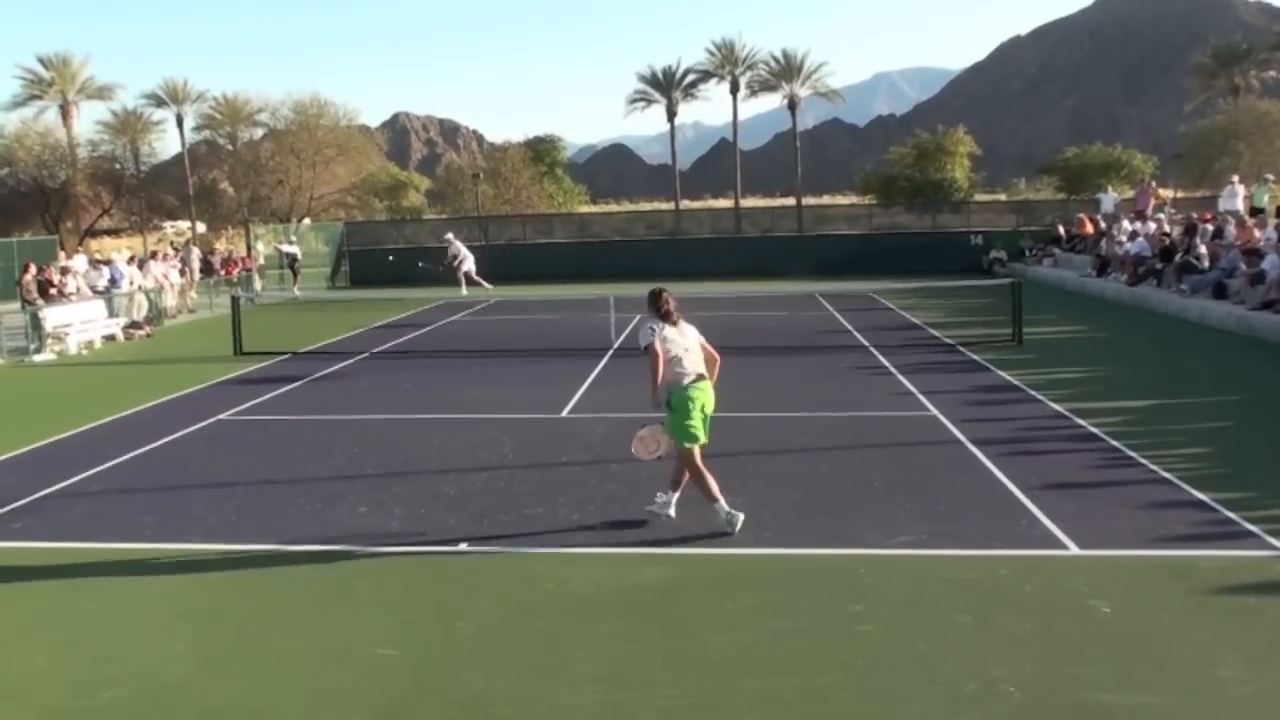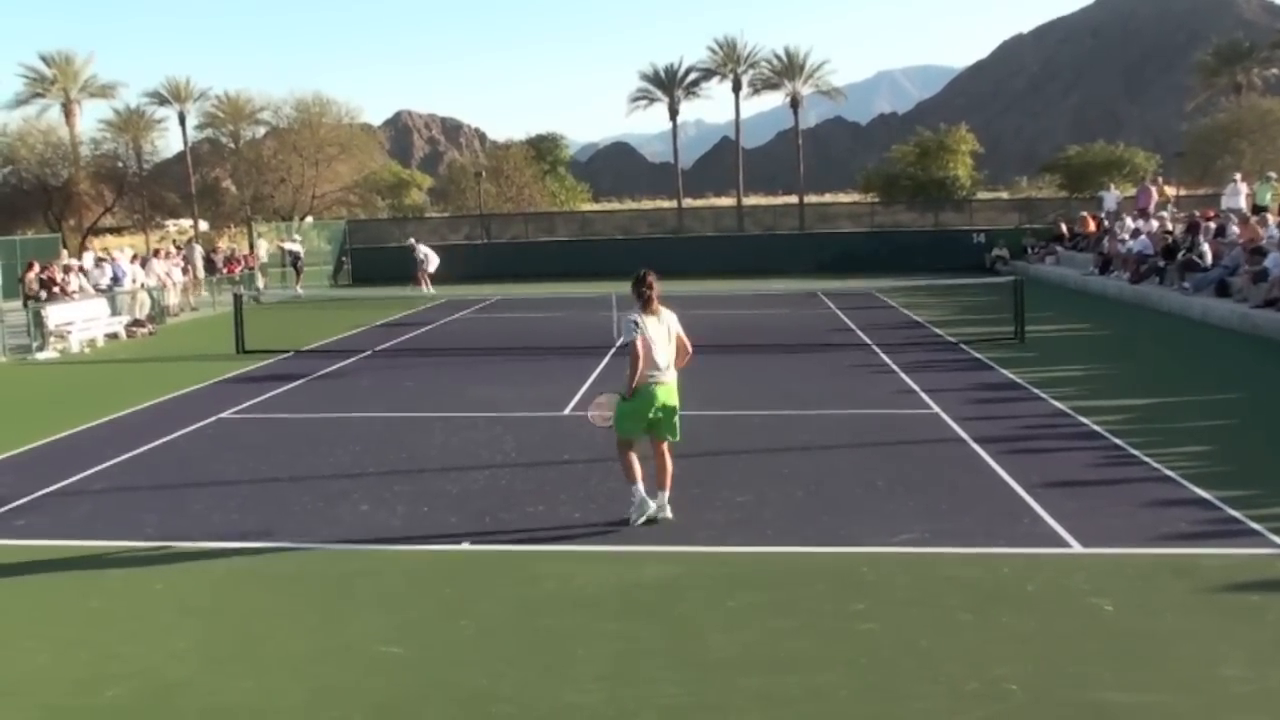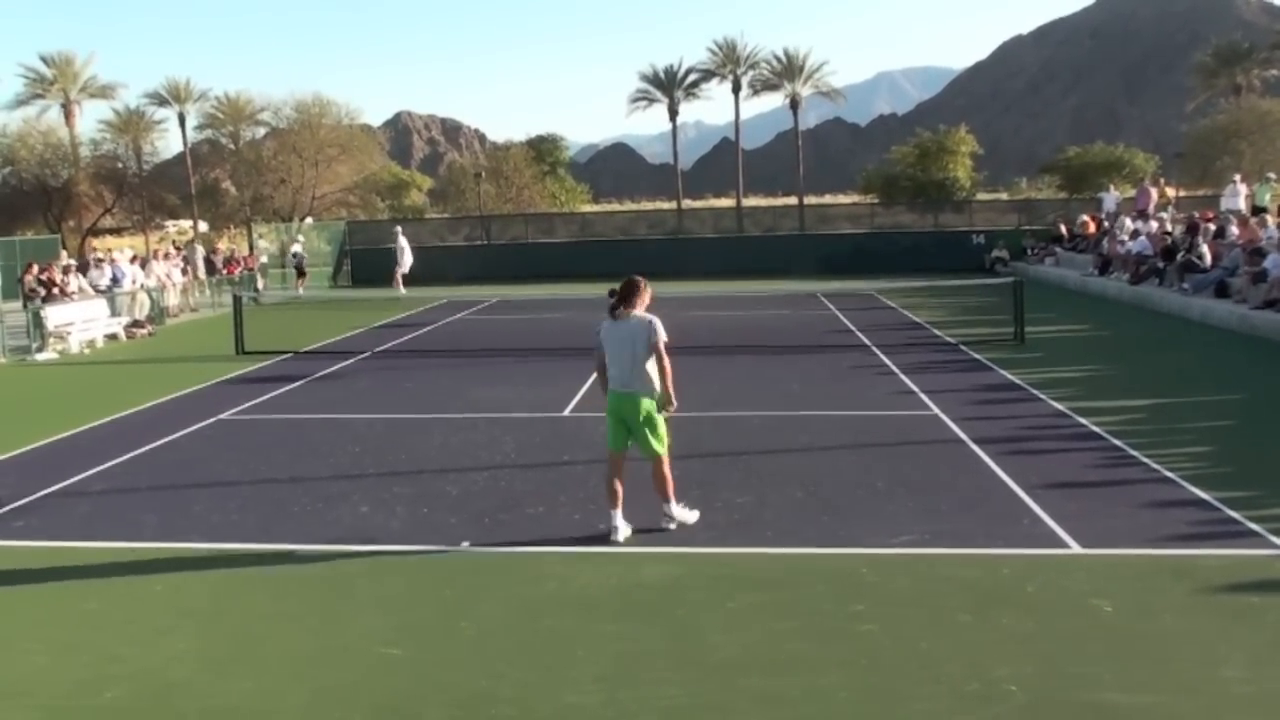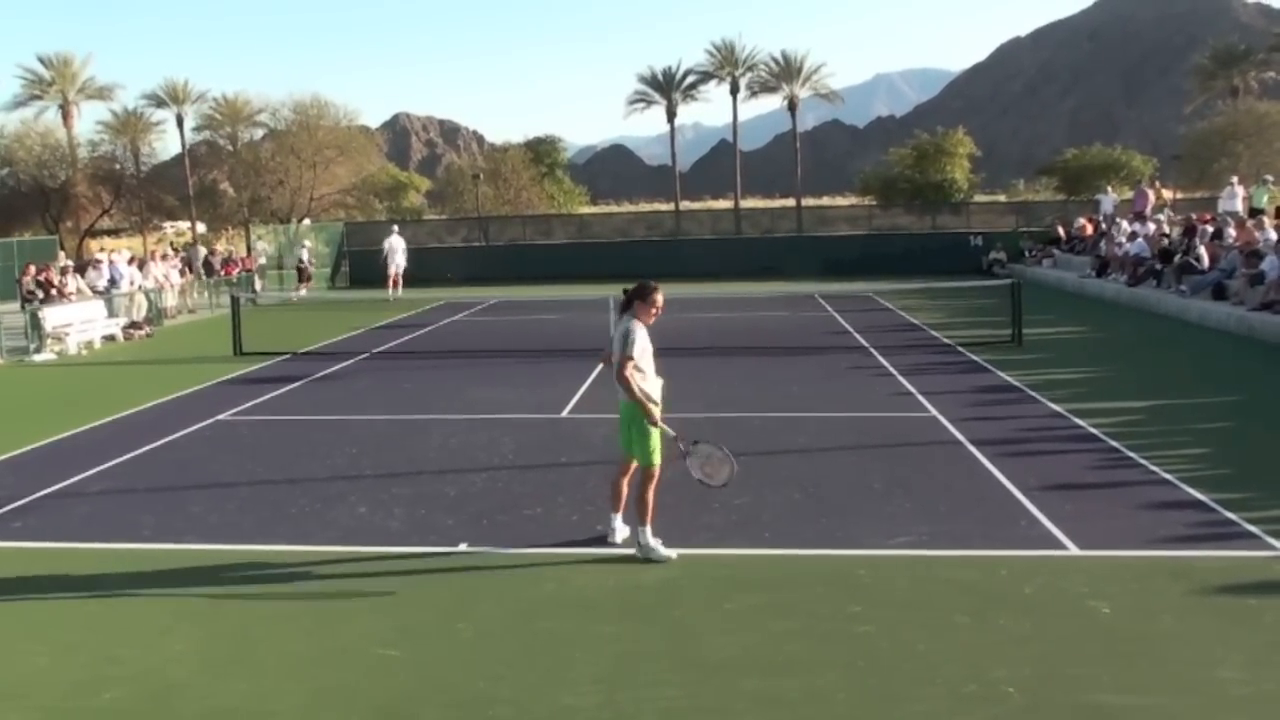
dt=0.4s
person 1, frame 1
left shoulder: (650, 330)
right shoulder: (688, 328)
left elbow: (656, 358)
right elbow: (714, 359)
left wrist: (654, 394)
left hip: (683, 397)
right hip: (703, 391)
left knee: (691, 462)
right knee: (680, 454)
left ankle: (727, 513)
right ankle: (668, 502)
person 1, frame 2
left shoulder: (634, 320)
right shoulder: (670, 317)
left elbow: (636, 356)
right elbow: (686, 351)
left wrist: (630, 388)
left hip: (644, 390)
right hip: (669, 390)
left knee: (625, 445)
right knee: (661, 449)
left ankle: (641, 499)
right ankle: (662, 504)
person 1, frame 3
left shoulder: (605, 326)
right shoulder: (650, 322)
left elbow: (601, 368)
right elbow: (662, 361)
right wrist: (669, 394)
left hip: (615, 399)
right hip: (642, 399)
left knee: (616, 463)
right knee: (659, 458)
left ankle: (617, 525)
right ankle: (672, 512)
person 1, frame 4
left shoulder: (630, 327)
right shoulder: (633, 332)
left elbow: (609, 359)
right elbow: (622, 375)
right wrist: (647, 408)
left hip: (638, 407)
right hip: (640, 410)
left knee: (626, 468)
right knee: (650, 473)
left ankle: (616, 527)
right ankle: (645, 540)
